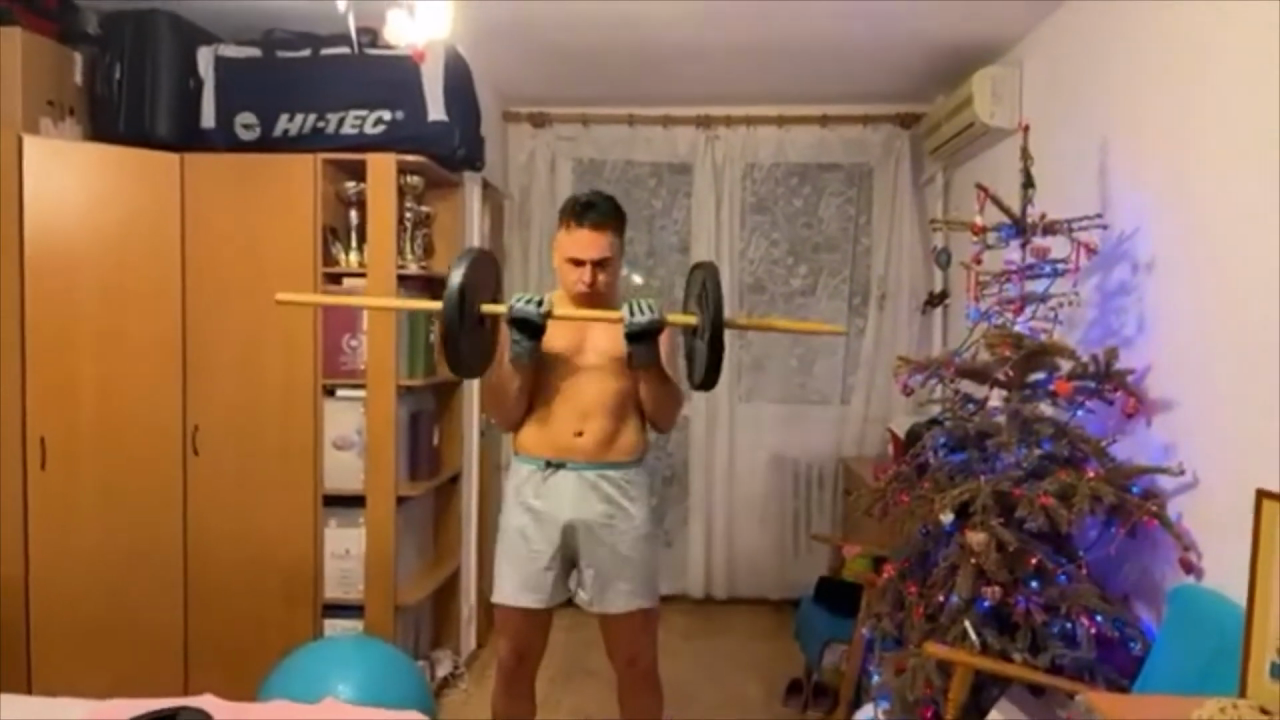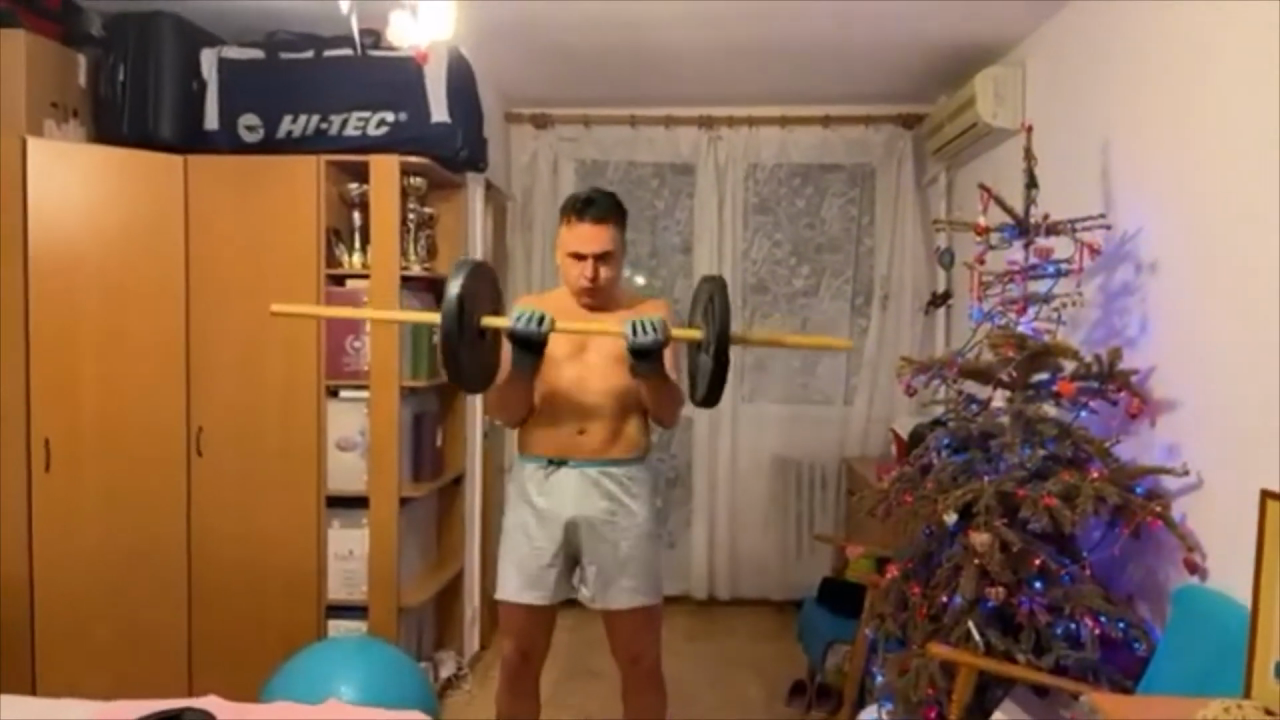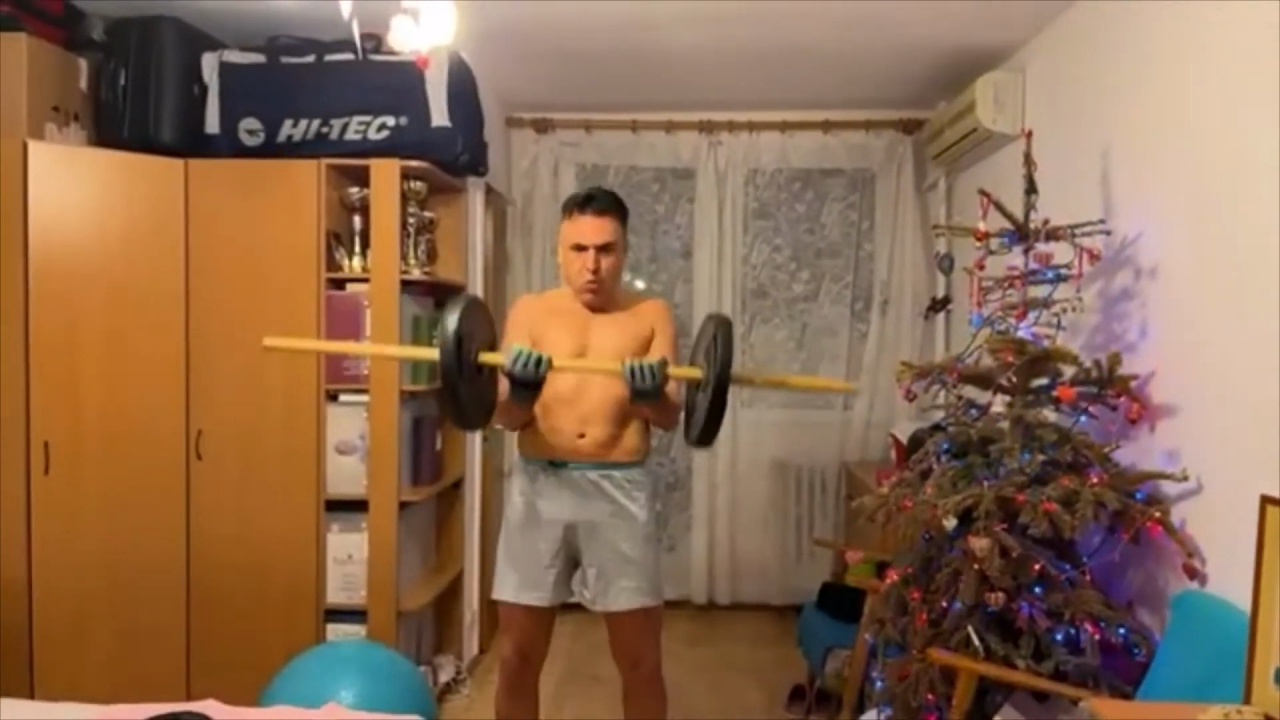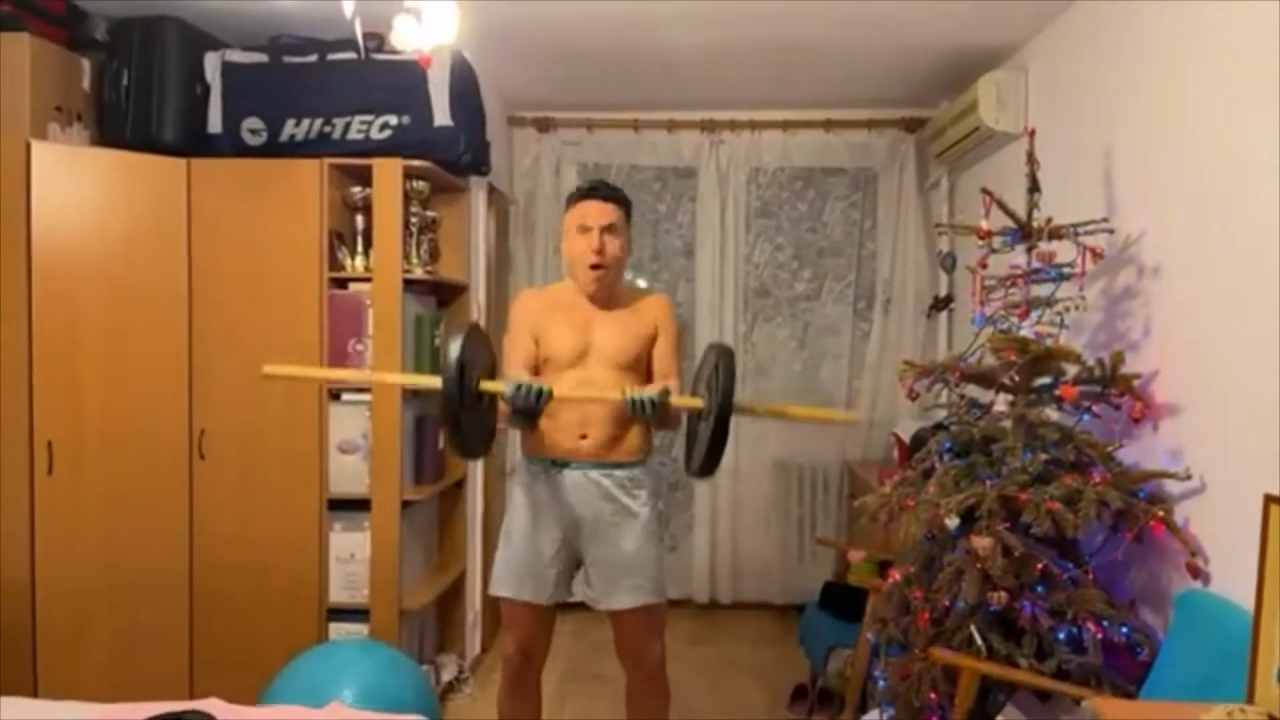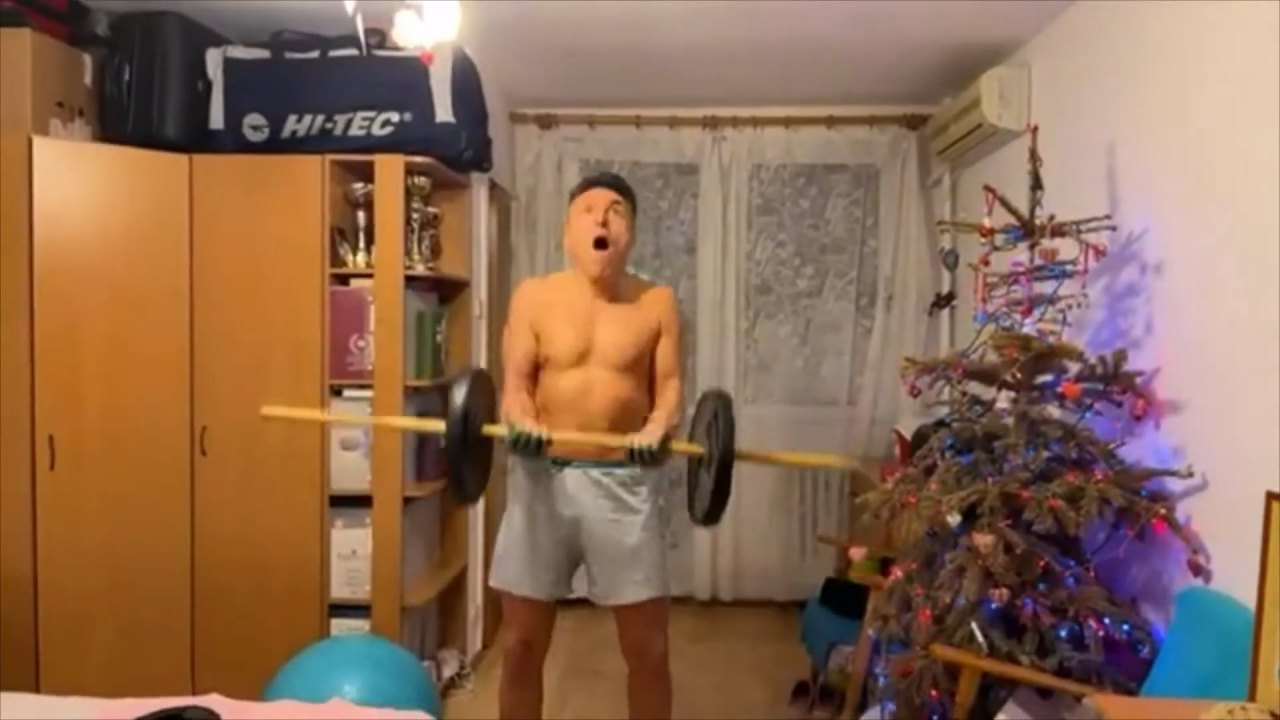
dt=0.1s
person 1, frame 1
left shoulder: (643, 316)
right shoulder: (526, 313)
left elbow: (665, 417)
right elbow: (502, 414)
left wrist: (647, 351)
right wrist: (520, 342)
left hip: (617, 492)
right hip: (535, 489)
left knee: (636, 660)
right knee: (514, 656)
person 1, frame 2
left shoulder: (650, 314)
right shoulder: (529, 312)
left elbow: (668, 413)
right elbow: (506, 413)
left wrist: (650, 362)
right wrist: (522, 355)
left hip: (620, 490)
right hip: (539, 487)
left knee: (640, 658)
right knee: (518, 654)
person 1, frame 3
left shoulder: (651, 314)
right shoulder: (531, 310)
left elbow: (669, 412)
right elbow: (507, 412)
left wrist: (656, 389)
right wrist: (517, 384)
left hip: (622, 491)
right hip: (540, 488)
left knee: (641, 660)
right knee: (517, 657)
person 1, frame 4
left shoulder: (654, 310)
right shoulder: (532, 305)
left elbow: (673, 406)
right elbow: (508, 404)
left wrist: (657, 403)
right wrist: (519, 399)
left hip: (623, 491)
right hip: (542, 487)
left knee: (645, 657)
right knee: (520, 654)
person 1, frame 5
left shoulder: (657, 302)
right shoulder: (534, 296)
left elbow: (669, 389)
right elbow: (516, 386)
left wrist: (654, 438)
right wrist: (522, 429)
left hip: (624, 489)
right hip: (545, 484)
left knee: (649, 650)
right knee: (522, 646)
